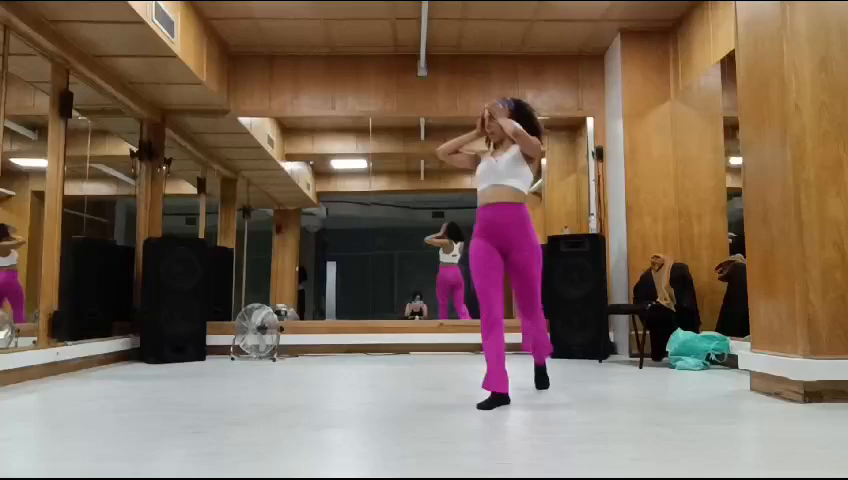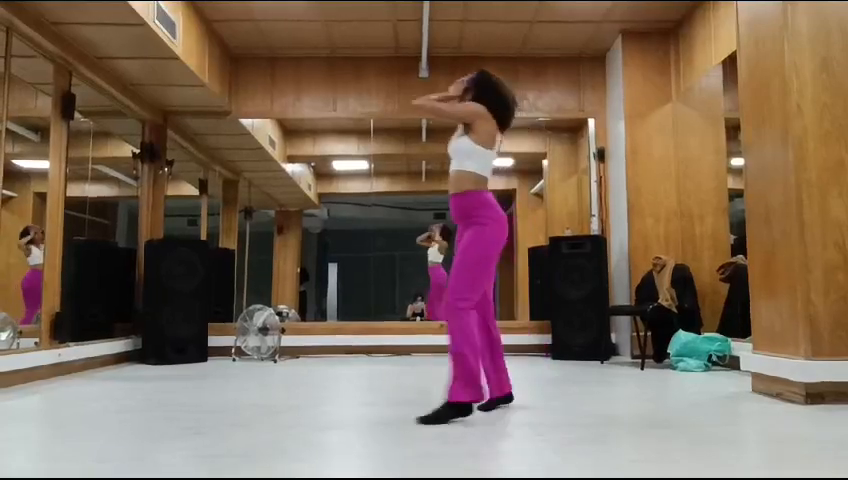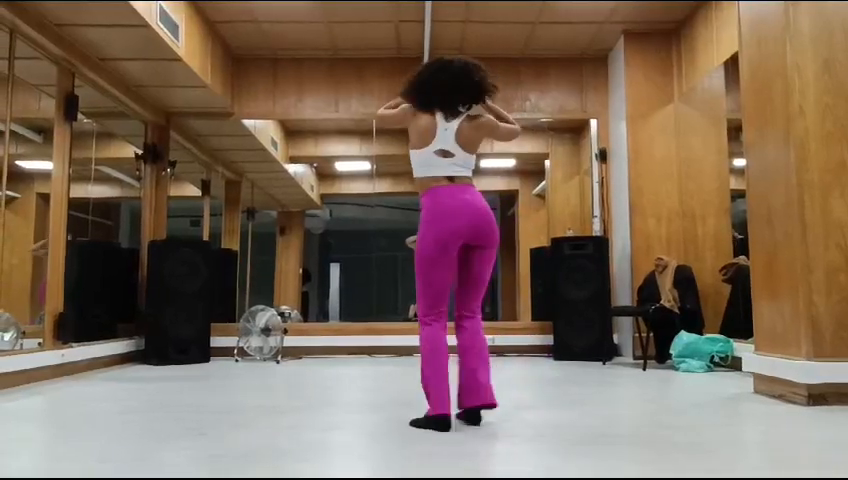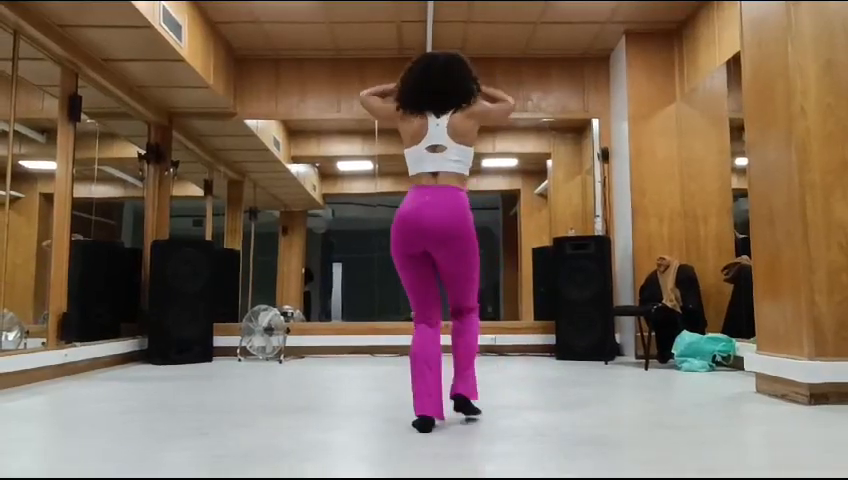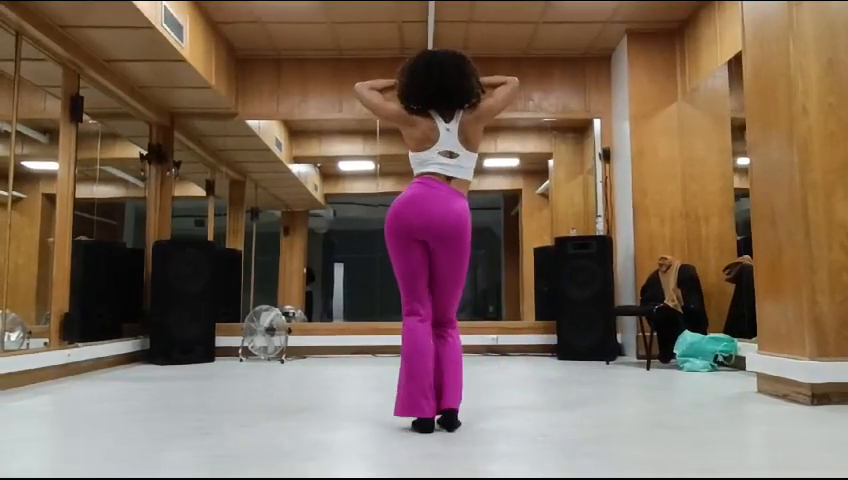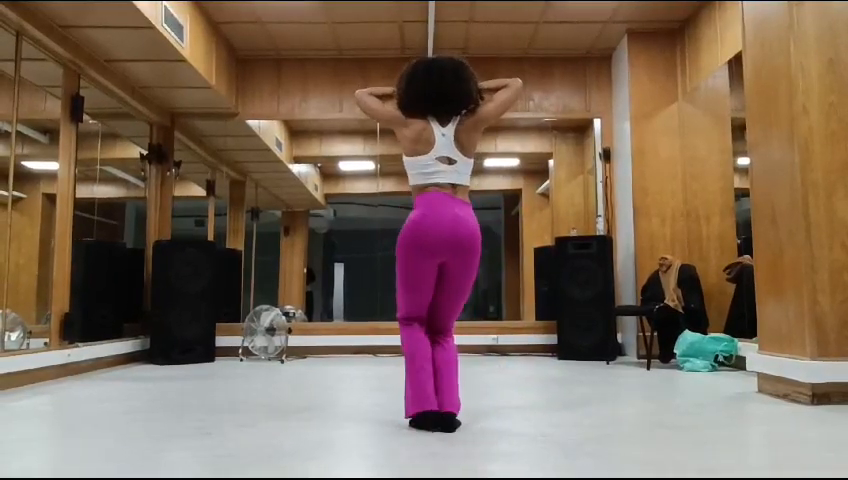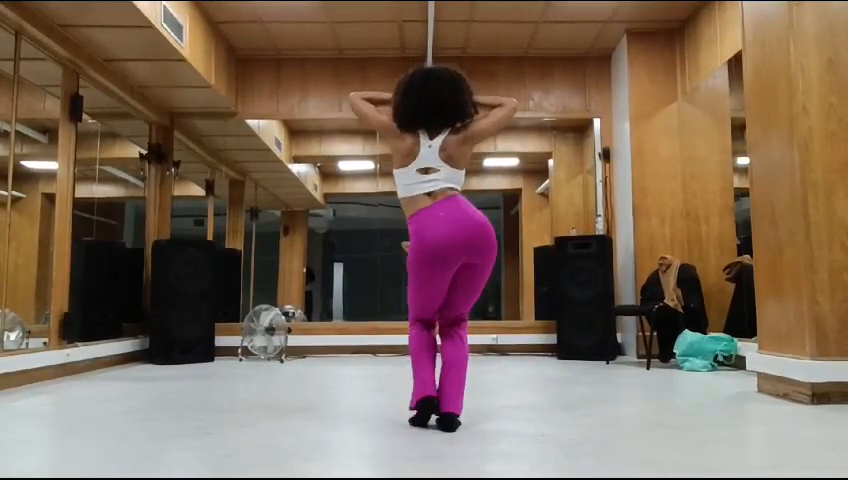
dt=0.3s
person 1, frame 1
left shoulder: (528, 150)
right shoulder: (481, 158)
left elbow: (536, 143)
right elbow: (442, 153)
left wrist: (502, 120)
right wrist: (475, 133)
left hip: (518, 229)
right hip: (483, 232)
left knee: (529, 306)
right knee: (490, 312)
left ankle: (540, 360)
right ankle: (498, 388)
person 1, frame 2
left shoulder: (480, 113)
right shoulder: (475, 130)
left elbow: (420, 104)
left wrist: (453, 95)
left hip: (484, 220)
right hip: (471, 221)
left knee: (457, 302)
right knee: (479, 308)
left ankle: (461, 397)
right ankle: (500, 389)
person 1, frame 3
left shoulder: (416, 116)
right shoulder: (477, 123)
left elbow: (382, 112)
right elbow: (515, 130)
left wrist: (418, 95)
right wrist: (486, 102)
left hip: (439, 214)
right hip: (478, 210)
left knee: (431, 316)
right knee: (469, 313)
left ankle: (439, 409)
right ankle: (475, 398)
person 1, frame 4
left shoulder: (407, 119)
right shoulder: (470, 114)
left elbow: (366, 97)
right elbow: (509, 105)
left wrist: (402, 86)
right wrist: (476, 89)
left hip: (409, 216)
right hip: (452, 213)
left knee: (425, 318)
right knee: (465, 309)
left ankle: (426, 410)
right ankle: (463, 391)
person 1, frame 5
left shoulder: (411, 121)
right shoulder: (474, 118)
left elbow: (362, 88)
right elbow: (512, 83)
left wrist: (400, 82)
right wrist: (473, 82)
left hip: (410, 208)
right hip: (454, 217)
left knee: (416, 314)
right knee: (445, 319)
left ankle: (423, 411)
right ankle: (449, 408)
person 1, frame 6
left shoulder: (407, 125)
right shoulder: (471, 124)
left elbow: (362, 96)
right elbow: (514, 85)
left wrist: (400, 90)
right wrist: (476, 88)
left hip: (425, 223)
right hip: (466, 227)
left knee: (412, 320)
right knee: (441, 328)
left ankle: (424, 407)
right ankle: (448, 410)
person 1, frame 7
left shoulder: (398, 137)
right shoulder: (462, 139)
left elbow: (355, 98)
right elbow: (510, 105)
left wrist: (395, 98)
right wrist: (471, 100)
left hip: (428, 238)
right hip: (472, 226)
left knee: (421, 322)
right knee: (455, 323)
left ankle: (425, 396)
right ankle: (449, 410)
